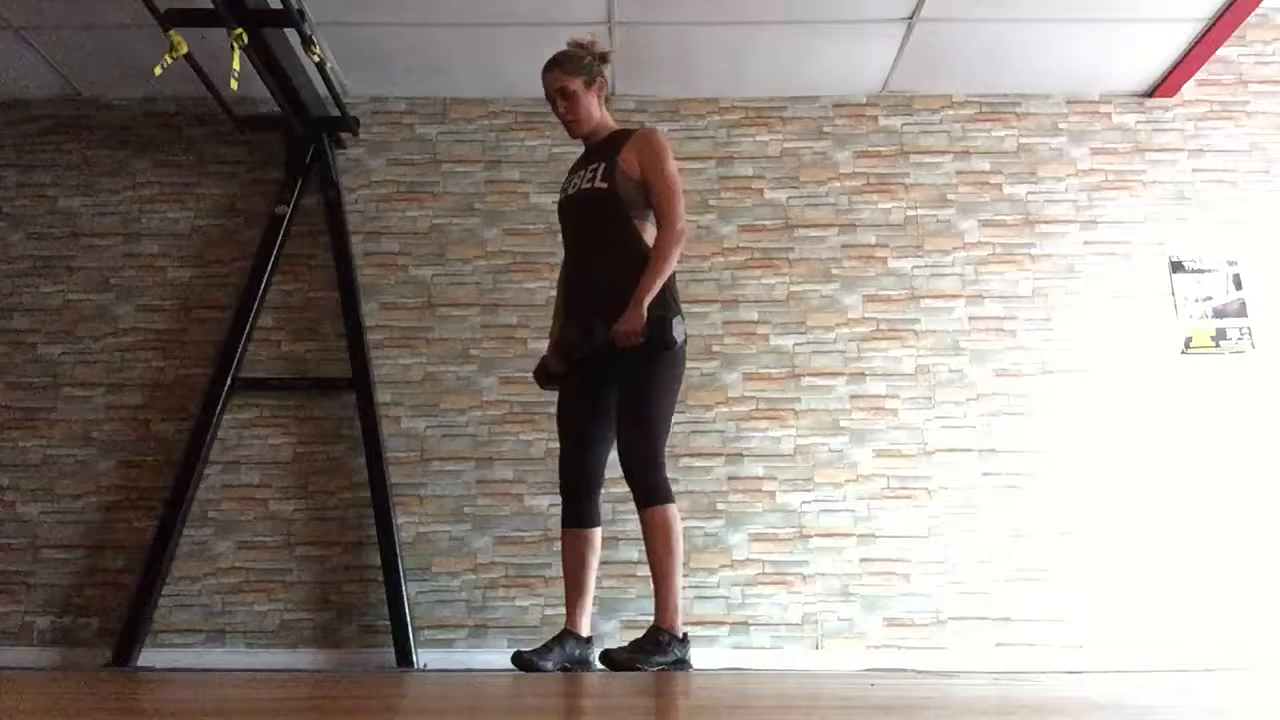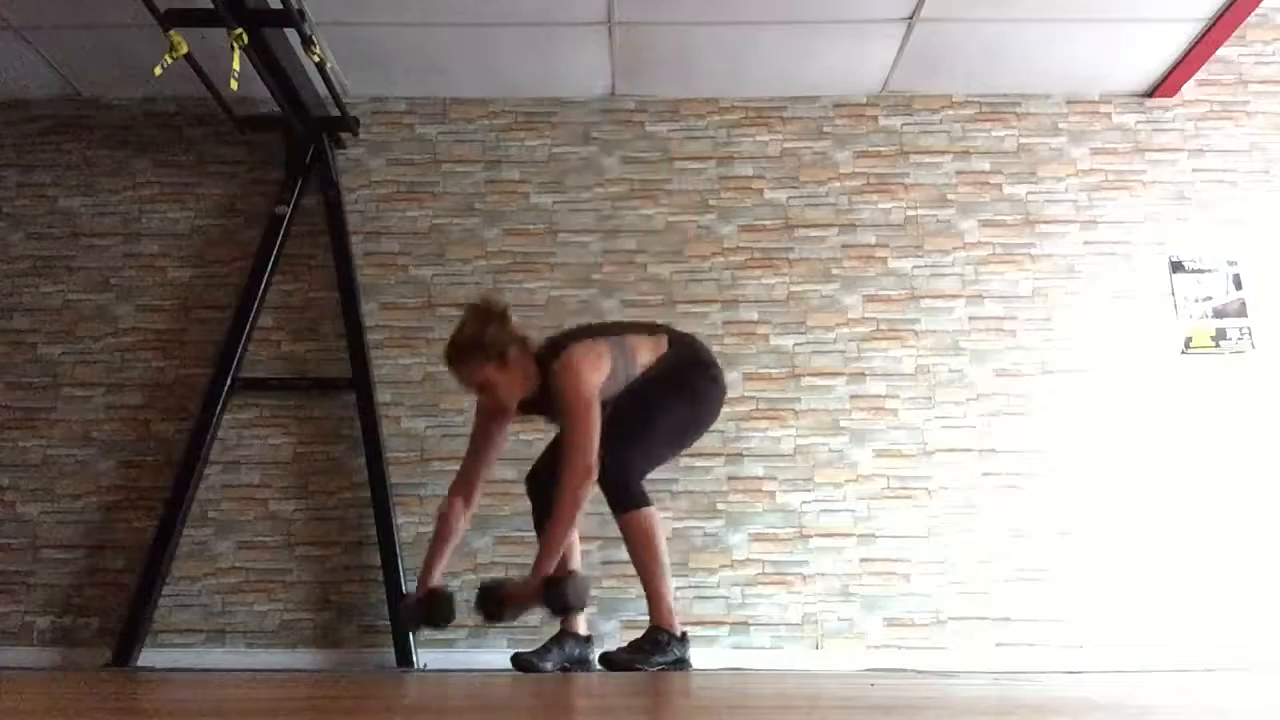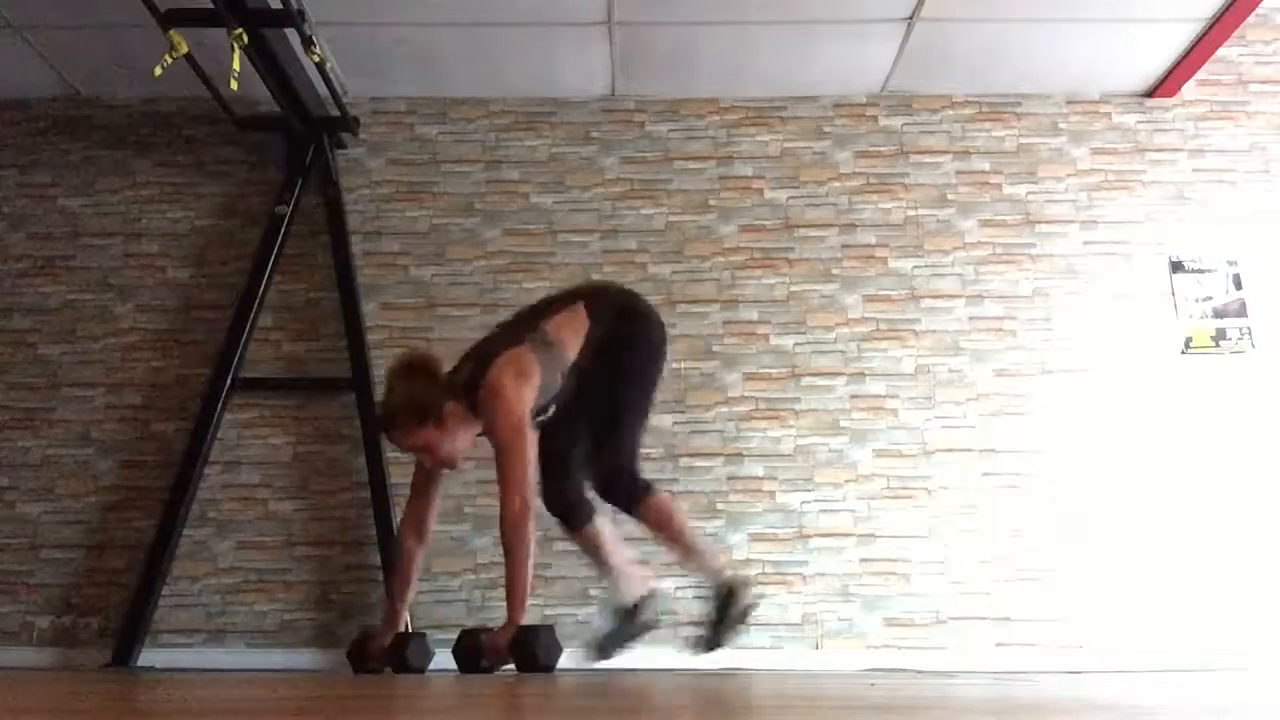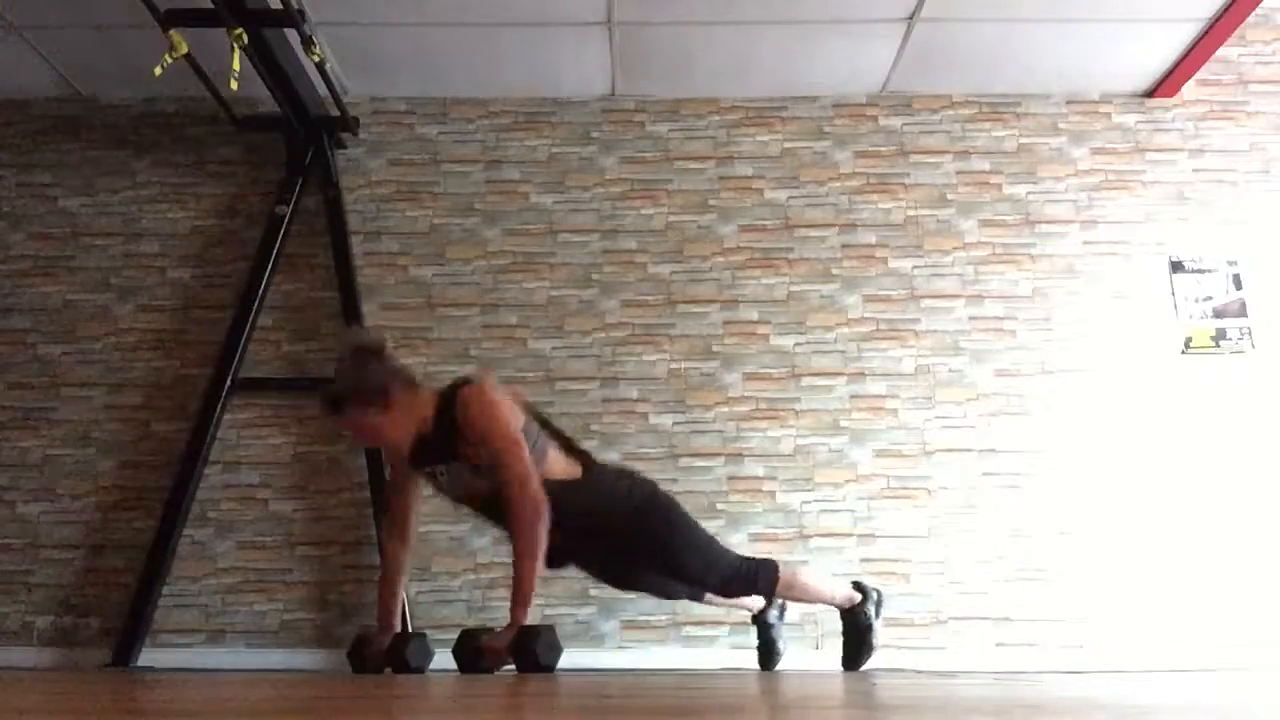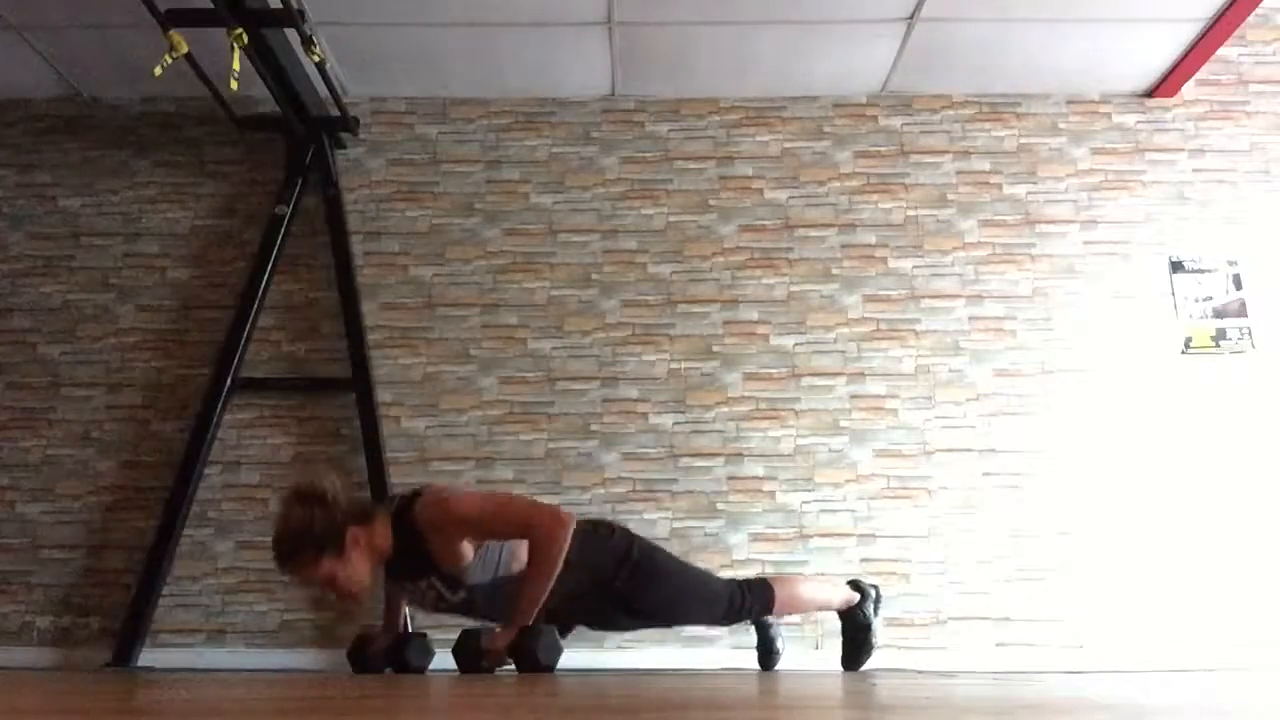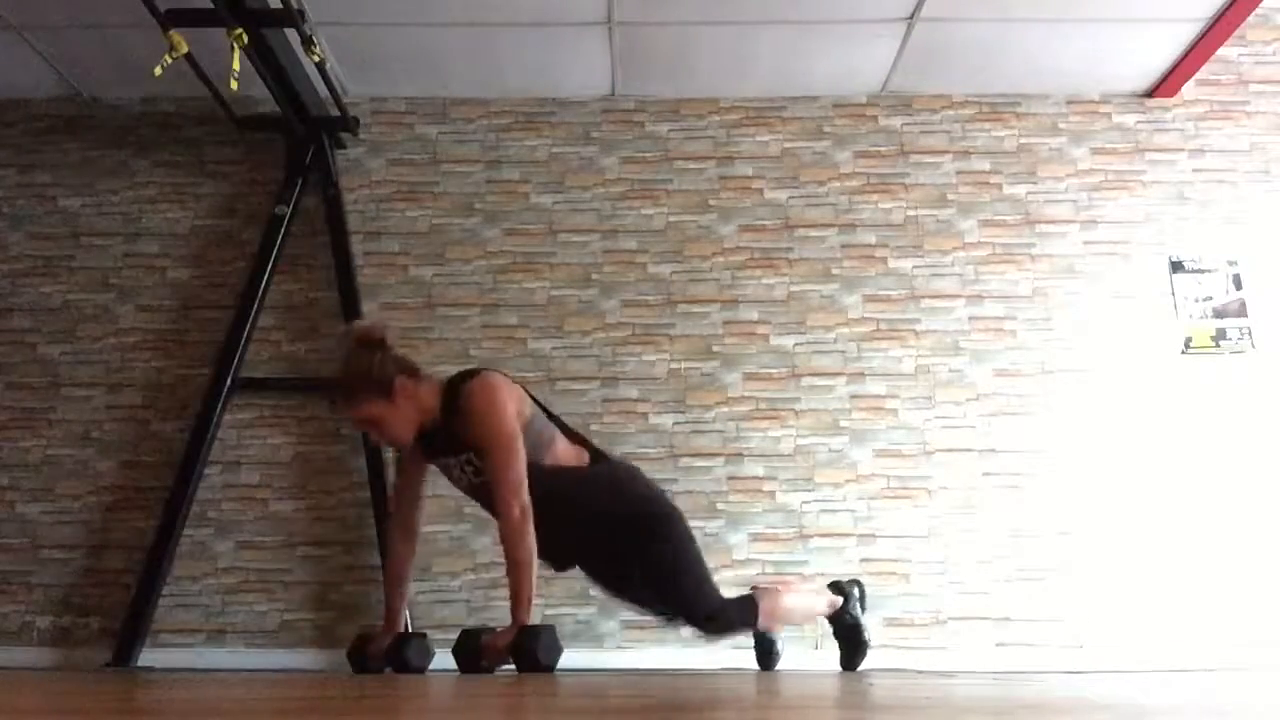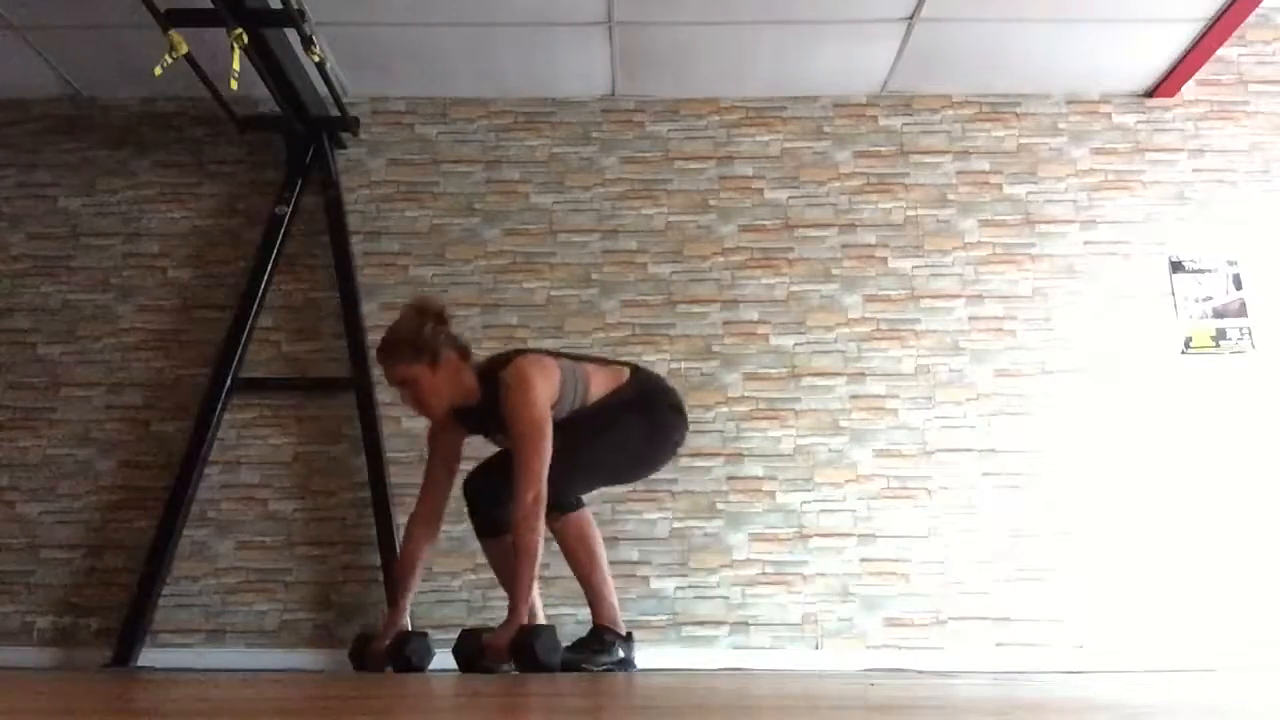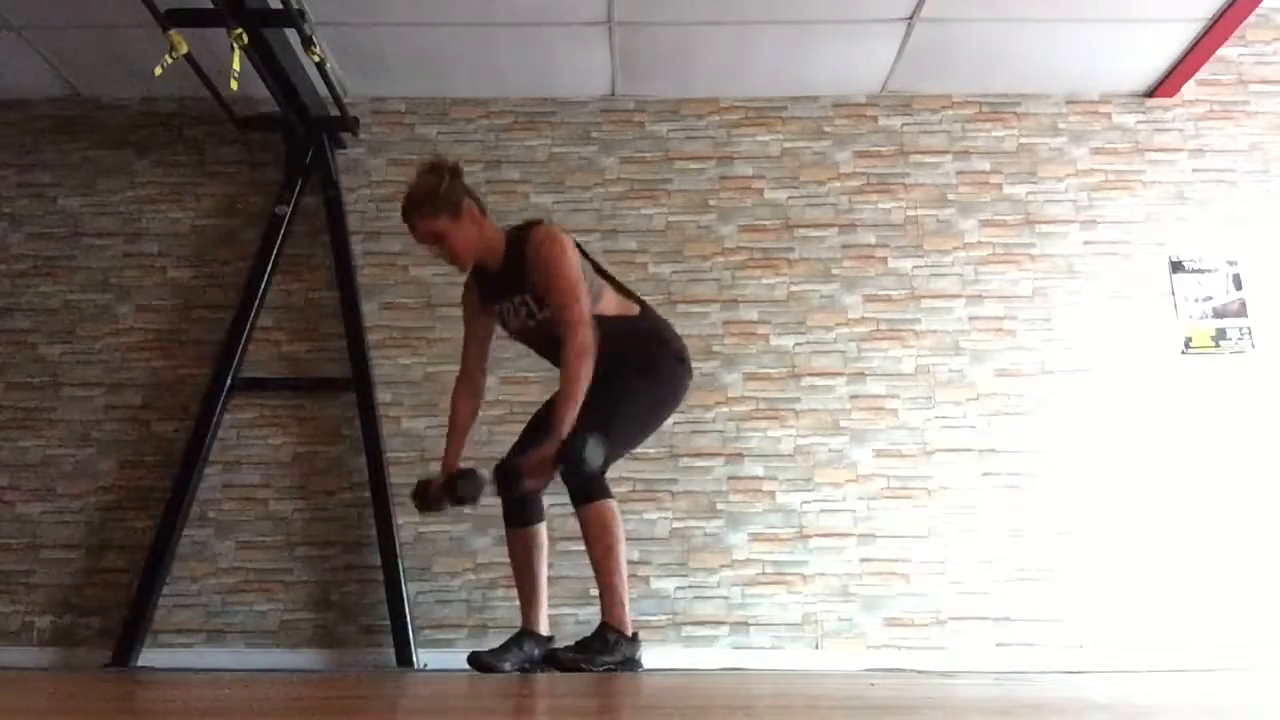
dt=0.4s
person 1, frame 1
left shoulder: (642, 144)
right shoulder: (577, 169)
left elbow: (674, 229)
left wrist: (640, 306)
right wrist: (558, 335)
left hip: (644, 328)
right hip: (592, 335)
left knee: (642, 465)
right knee: (577, 476)
left ankle: (671, 634)
right ankle: (577, 636)
person 1, frame 2
left shoulder: (572, 370)
right shoulder: (502, 392)
left elbow: (578, 478)
right elbow: (462, 494)
left wrist: (540, 575)
right wrist: (427, 583)
left hip: (691, 379)
right hip: (629, 403)
left knee: (614, 468)
right knee: (542, 482)
left ankle: (668, 637)
right ankle: (574, 637)
person 1, frame 3
left shoulder: (497, 392)
right shoulder: (448, 408)
left elbow: (516, 509)
right elbow: (415, 525)
left wrist: (514, 623)
right wrist: (392, 623)
right hip: (600, 360)
right knee: (561, 491)
left ankle: (726, 588)
right ankle: (635, 599)
person 1, frame 4
left shoulder: (477, 403)
right shoulder: (406, 438)
left elbow: (531, 510)
right elbow: (397, 534)
left wrist: (517, 624)
right wrist: (386, 629)
left hip: (618, 508)
right hip: (577, 534)
left knee: (728, 577)
right knee: (679, 587)
left ankle: (856, 600)
right ankle: (764, 612)
person 1, frame 5
left shoulder: (431, 516)
right shoulder: (382, 544)
left elbow: (556, 523)
left wrist: (517, 625)
right wrist: (390, 637)
left hip: (603, 567)
right hip: (569, 589)
left knee: (731, 602)
left ankle: (854, 597)
right ankle: (762, 619)
person 1, frame 6
left shoulder: (482, 396)
right shoulder: (416, 435)
left elbow: (515, 510)
right elbow: (403, 530)
left wrist: (520, 624)
right wrist: (392, 627)
left hip: (619, 504)
right hip: (571, 526)
left knee: (712, 616)
right knee: (674, 604)
left ankle: (838, 600)
right ankle: (758, 622)
person 1, frame 7
left shoulder: (519, 381)
right shoulder: (453, 417)
left elbow: (531, 501)
right elbow: (426, 518)
left wrist: (515, 617)
right wrist: (395, 619)
left hip: (652, 414)
right hip: (598, 424)
left knee: (547, 479)
right knee: (484, 490)
left ankle: (613, 637)
person 1, frame 8
left shoulder: (544, 246)
right shoulder: (478, 288)
left elbow: (581, 345)
right elbow: (470, 379)
left wrist: (555, 442)
right wrist: (449, 467)
left hip: (652, 361)
right hip: (597, 375)
left knee: (577, 461)
right knee: (514, 477)
left ankle: (619, 636)
right ankle: (535, 635)
